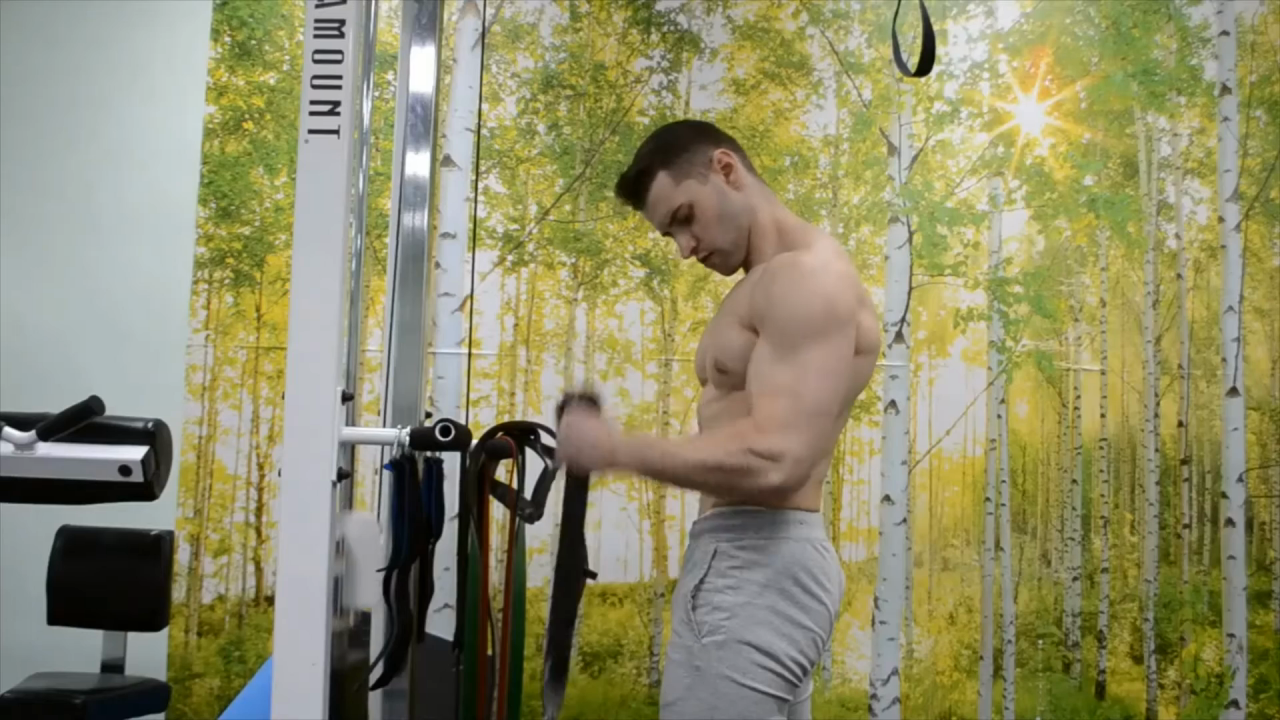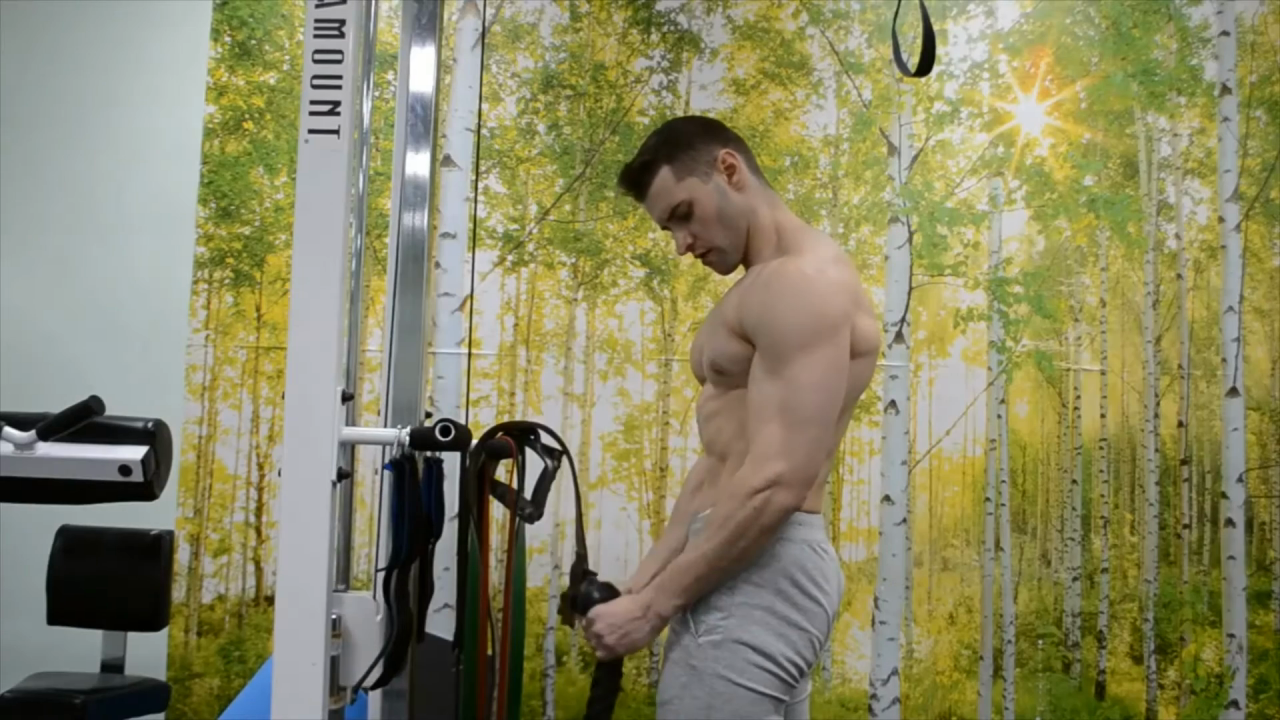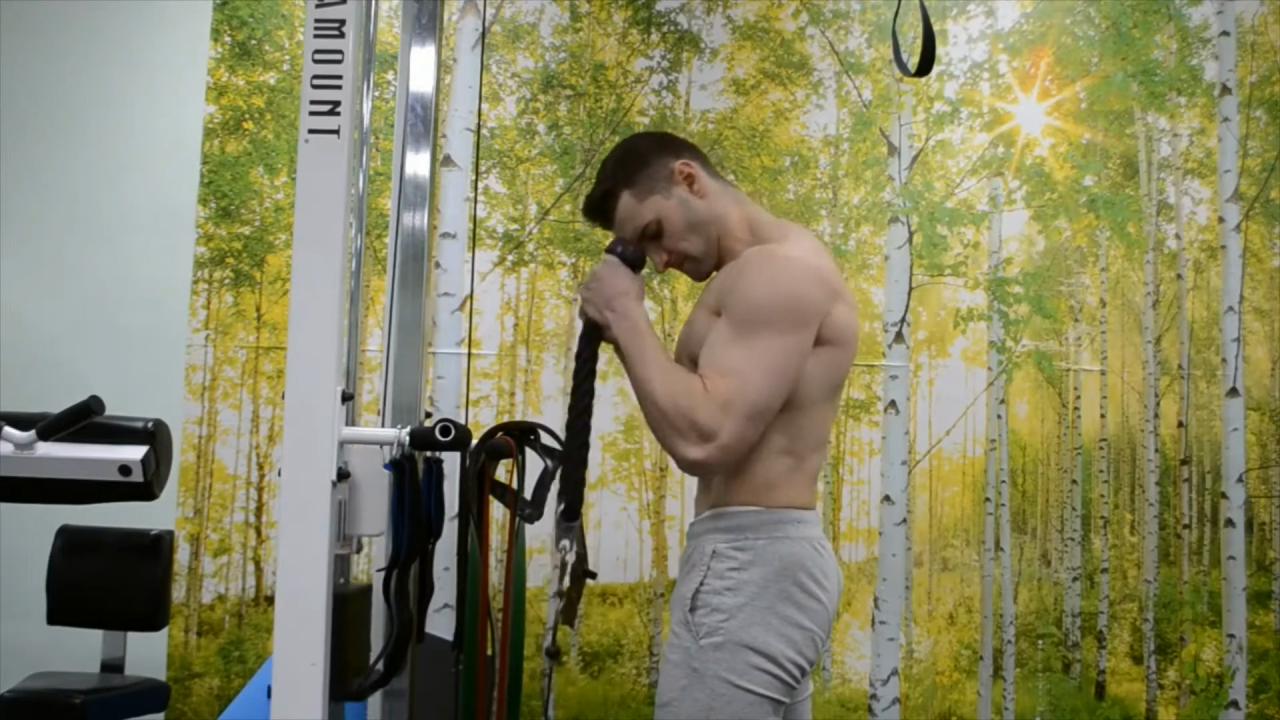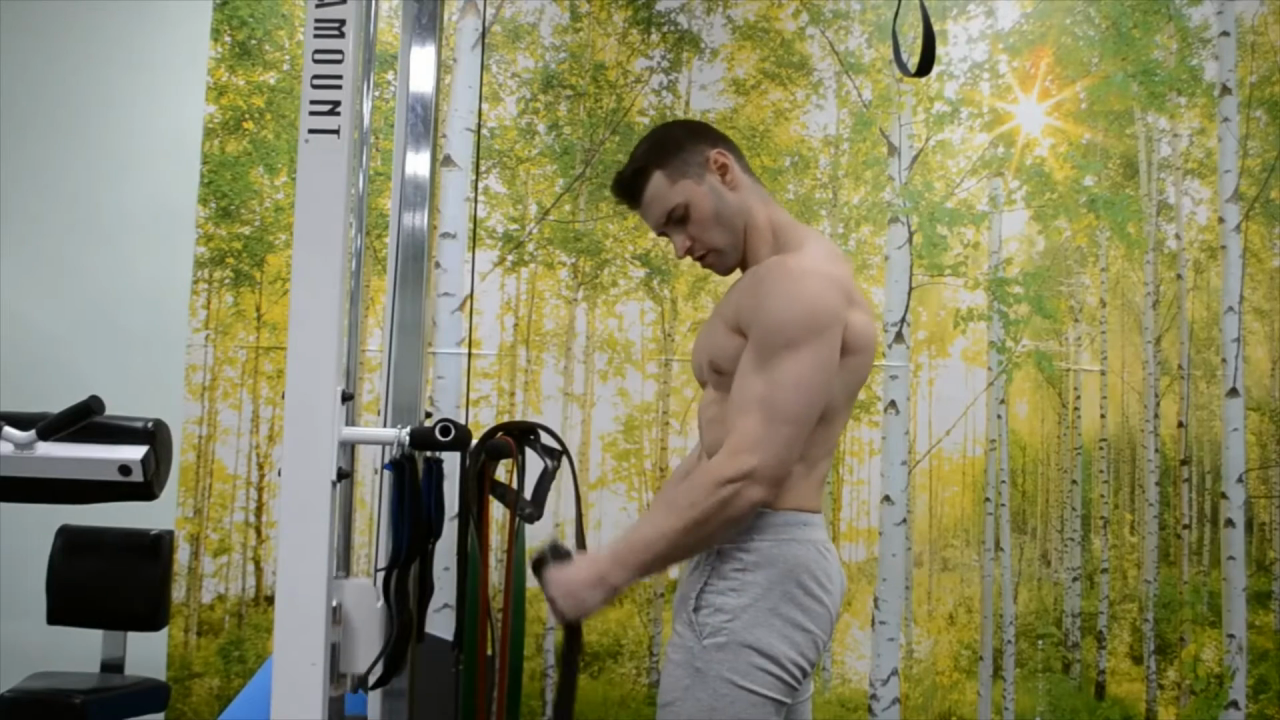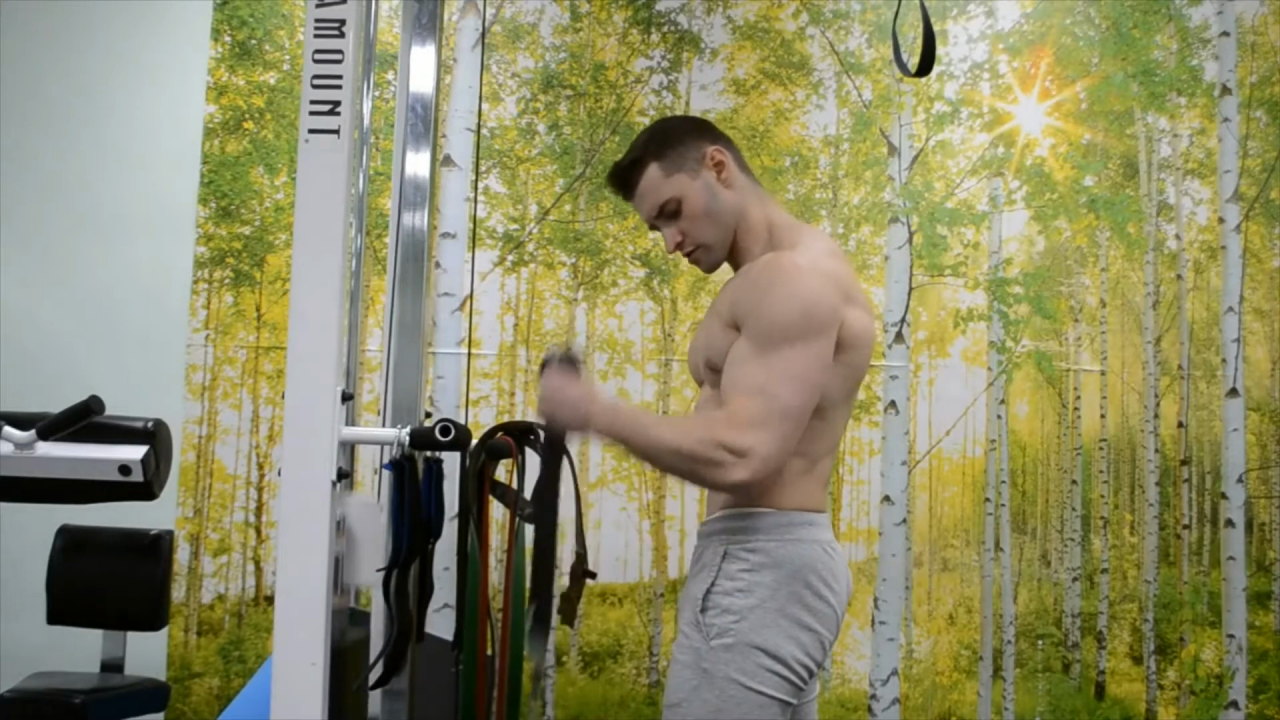
dt=0.7s
person 1, frame 1
left shoulder: (806, 276)
right shoulder: (770, 285)
left elbow: (772, 459)
left wrist: (616, 449)
right wrist: (633, 446)
left hip: (755, 567)
right hip: (757, 561)
person 1, frame 2
left shoulder: (801, 282)
right shoulder: (769, 287)
left elbow: (777, 481)
left wrist: (653, 603)
right wrist: (645, 579)
left hip: (754, 571)
right hip: (758, 568)
person 1, frame 3
left shoulder: (779, 269)
right shoulder: (763, 275)
left elbow: (705, 438)
right elbow: (707, 438)
left wrist: (626, 319)
right wrist: (627, 328)
left hip: (750, 564)
right hip: (761, 558)
person 1, frame 4
left shoulder: (798, 281)
right shoulder: (774, 285)
left elbow: (748, 475)
right elbow: (715, 454)
left wrist: (608, 570)
right wrist: (620, 559)
left hip: (758, 570)
right hip: (766, 565)
person 1, frame 5
left shoulder: (795, 275)
right shoulder: (776, 279)
left elbow: (739, 456)
right elbow: (729, 441)
left wrist: (595, 411)
right wrist: (607, 415)
left hip: (762, 569)
right hip: (770, 564)
